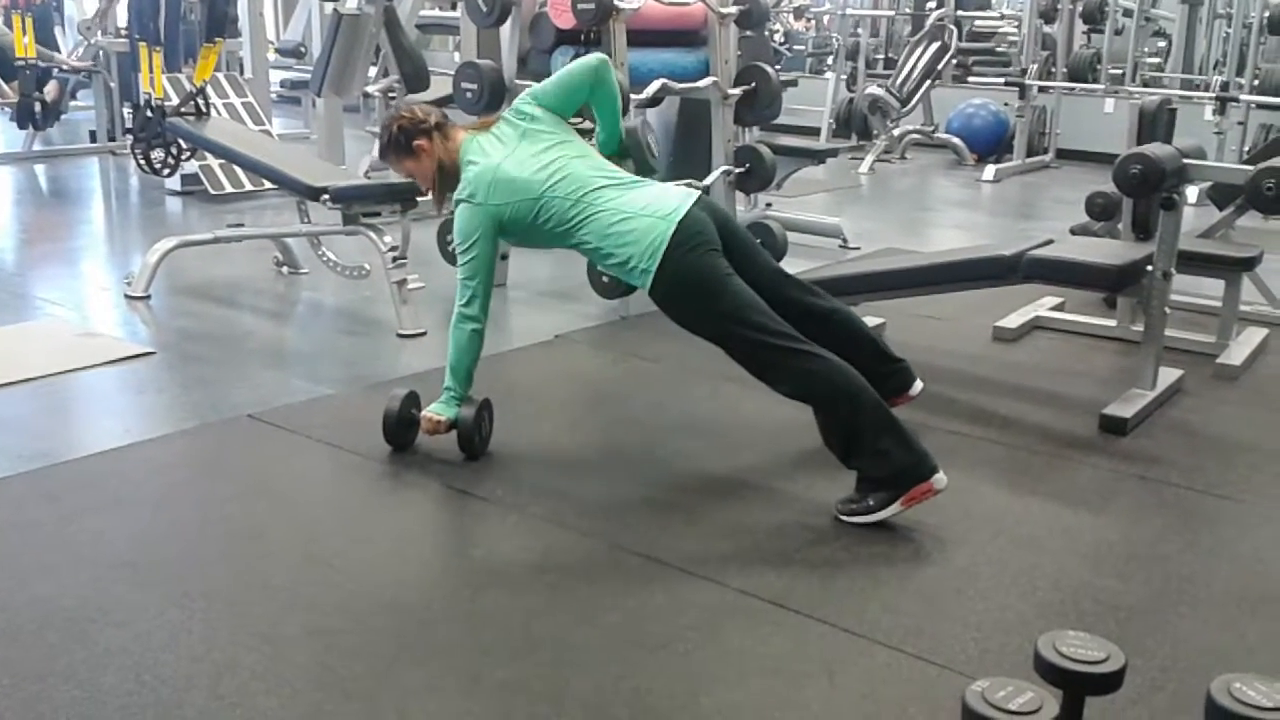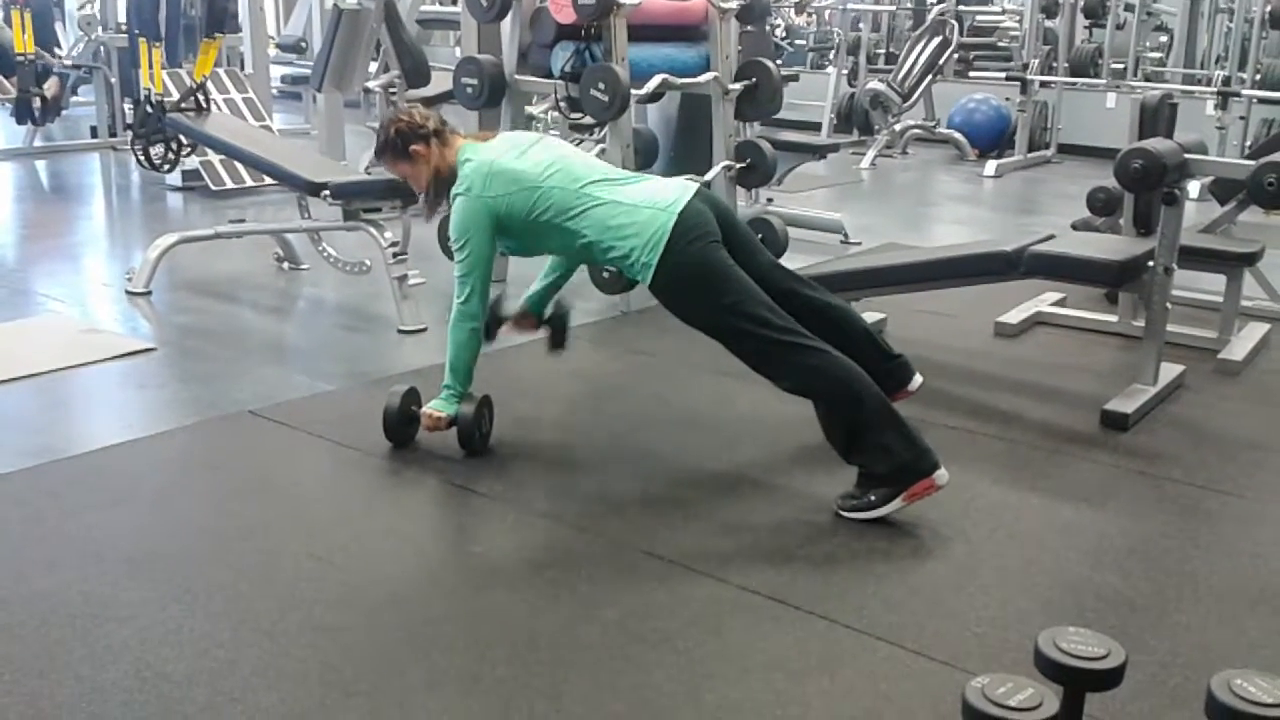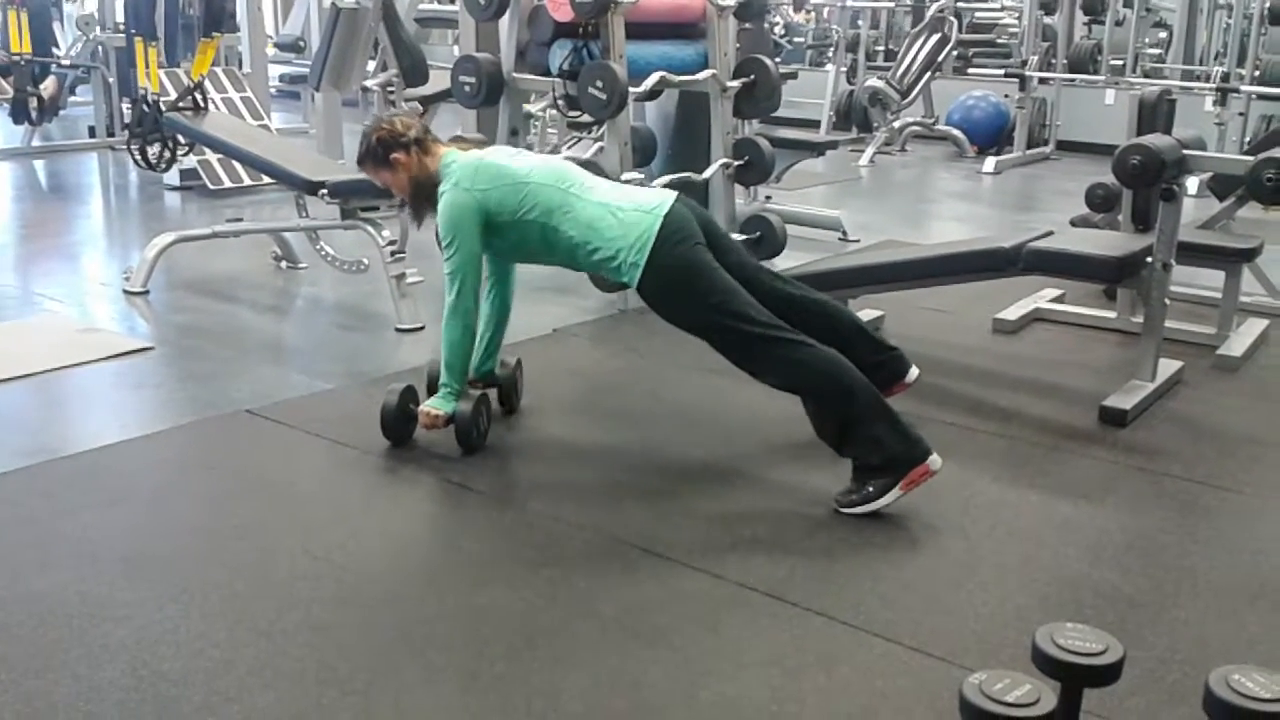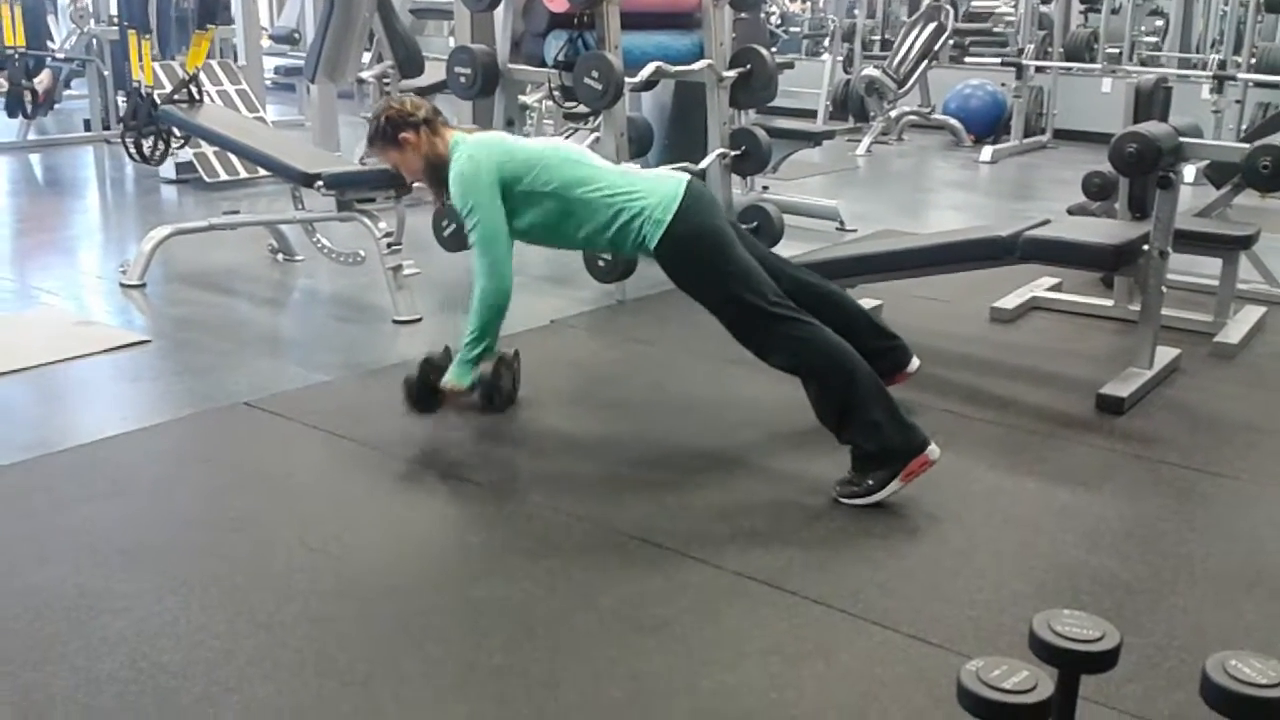
dt=0.4s
person 1, frame 1
left shoulder: (476, 199)
right shoulder: (523, 113)
left elbow: (471, 306)
right elbow: (601, 66)
left wrist: (452, 400)
right wrist: (612, 141)
left hip: (666, 256)
right hip: (691, 208)
left knee: (786, 354)
right knee: (792, 298)
left ankle: (902, 472)
right ankle: (892, 379)
person 1, frame 2
left shoulder: (471, 196)
right shoulder: (513, 141)
left elbow: (469, 302)
left wrist: (452, 396)
right wrist: (540, 298)
left hip: (669, 248)
right hip: (689, 202)
left knee: (786, 346)
right knee: (791, 295)
left ankle: (902, 468)
right ankle: (891, 374)
person 1, frame 3
left shoulder: (457, 197)
right shoulder: (485, 163)
left elbow: (461, 300)
right elbow: (499, 275)
left wrist: (449, 393)
right wrist: (485, 365)
left hip: (653, 254)
right hip: (669, 212)
left knee: (772, 345)
right knee: (778, 296)
left ankle: (896, 457)
right ankle: (886, 368)
person 1, frame 4
left shoulder: (470, 168)
right shoulder: (481, 155)
left elbow: (496, 276)
right elbow: (494, 268)
left wrist: (464, 365)
right wrist: (480, 353)
left hip: (670, 221)
right hip: (678, 203)
left knee: (781, 328)
right knee: (782, 285)
left ankle: (894, 450)
right ankle: (888, 358)
